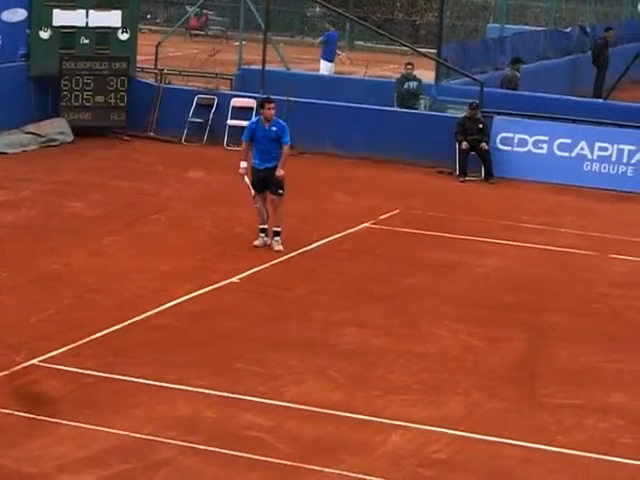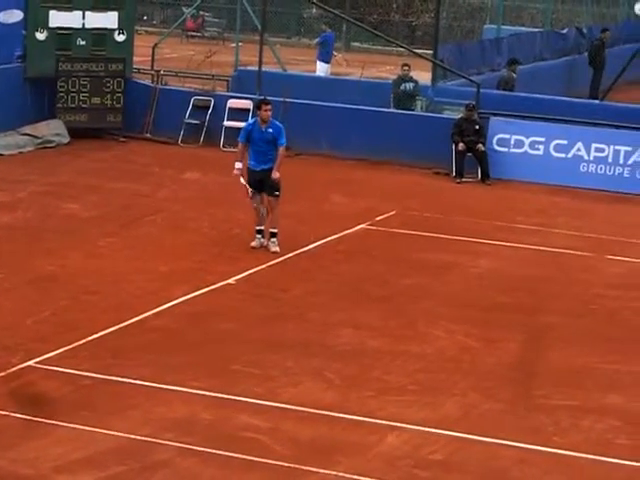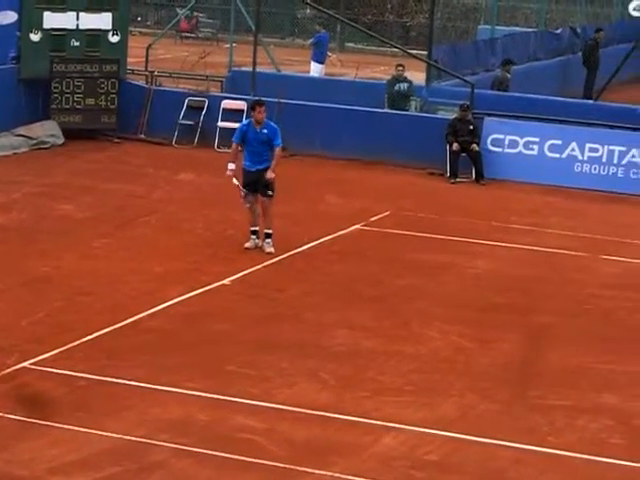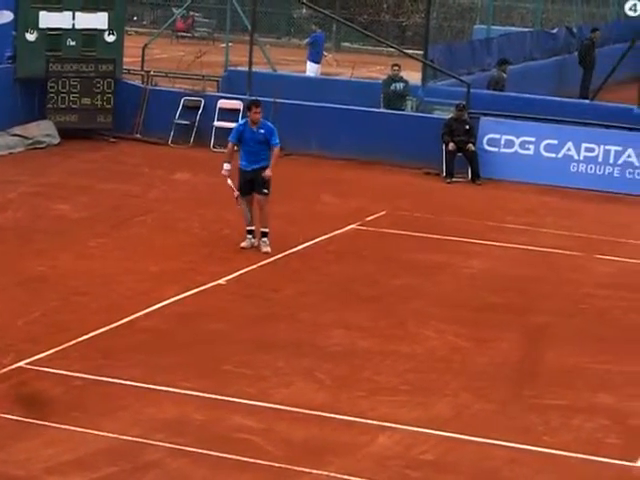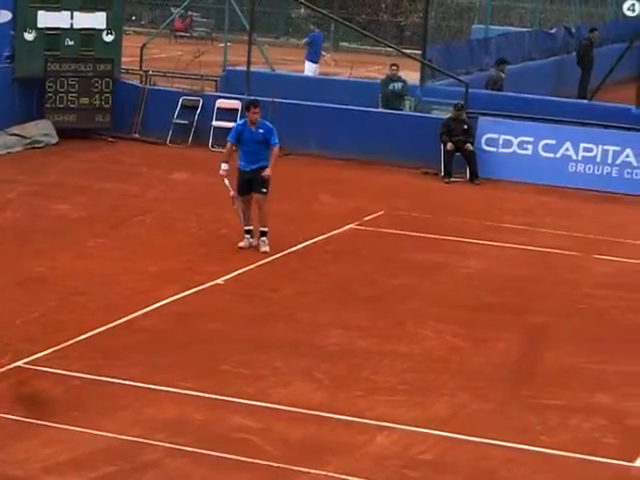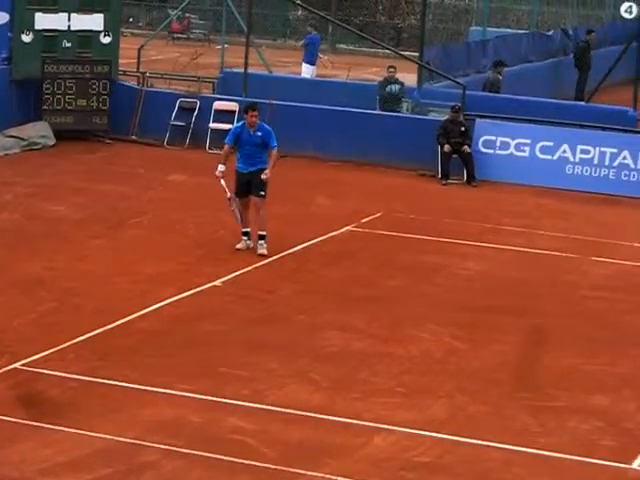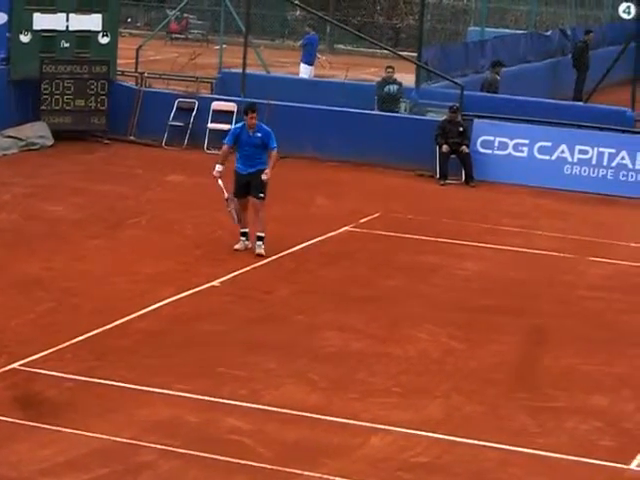
dt=0.1s
person 1, frame 1
left shoulder: (281, 126)
right shoulder: (253, 125)
left elbow: (286, 148)
right elbow: (246, 144)
left wrist: (280, 168)
right wrist: (243, 164)
left hip: (274, 168)
right hip: (257, 168)
left knee: (276, 202)
right knee: (260, 202)
left ankle: (276, 238)
right ankle: (263, 235)
person 1, frame 2
left shoulder: (278, 128)
right shoulder: (249, 126)
left elbow: (281, 149)
right elbow: (242, 146)
left wrist: (276, 170)
right wrist: (239, 165)
left hip: (270, 170)
right hip: (253, 169)
left knee: (272, 204)
right knee: (257, 204)
left ankle: (273, 239)
right ankle: (260, 236)
person 1, frame 3
left shoulder: (273, 128)
right shoulder: (244, 127)
left elbow: (277, 150)
right elbow: (235, 146)
left wrist: (271, 170)
right wrist: (232, 166)
left hip: (265, 170)
right hip: (248, 170)
left knee: (266, 204)
right knee: (251, 204)
left ankle: (268, 240)
right ankle: (254, 237)
person 1, frame 4
left shoulder: (269, 128)
right shoulder: (240, 127)
left elbow: (276, 148)
right elbow: (231, 146)
left wrist: (270, 168)
right wrist: (227, 166)
left hip: (262, 169)
right hip: (245, 169)
left knee: (262, 202)
right knee: (247, 203)
left ankle: (264, 239)
right ankle: (250, 237)
person 1, frame 5
left shoulder: (268, 128)
right shoulder: (239, 127)
left elbow: (275, 148)
right elbow: (230, 146)
left wrist: (270, 168)
right wrist: (225, 166)
left hip: (261, 169)
right hip: (244, 169)
left knee: (261, 202)
right knee: (245, 203)
left ankle: (263, 238)
right ankle: (248, 236)
person 1, frame 6
left shoulder: (266, 130)
right shoulder: (237, 129)
left elbow: (274, 150)
right elbow: (227, 148)
left wrist: (269, 169)
right wrist: (221, 167)
left hip: (259, 171)
right hip: (242, 171)
left knee: (259, 205)
right knee: (244, 205)
left ankle: (261, 241)
right ankle: (246, 238)
person 1, frame 7
left shoulder: (266, 131)
right shoulder: (237, 130)
left elbow: (273, 151)
right elbow: (226, 148)
left wrist: (269, 169)
right wrist: (219, 167)
left hip: (259, 172)
right hip: (241, 172)
left knee: (258, 206)
right knee: (242, 206)
left ankle: (260, 242)
right ankle: (244, 239)
